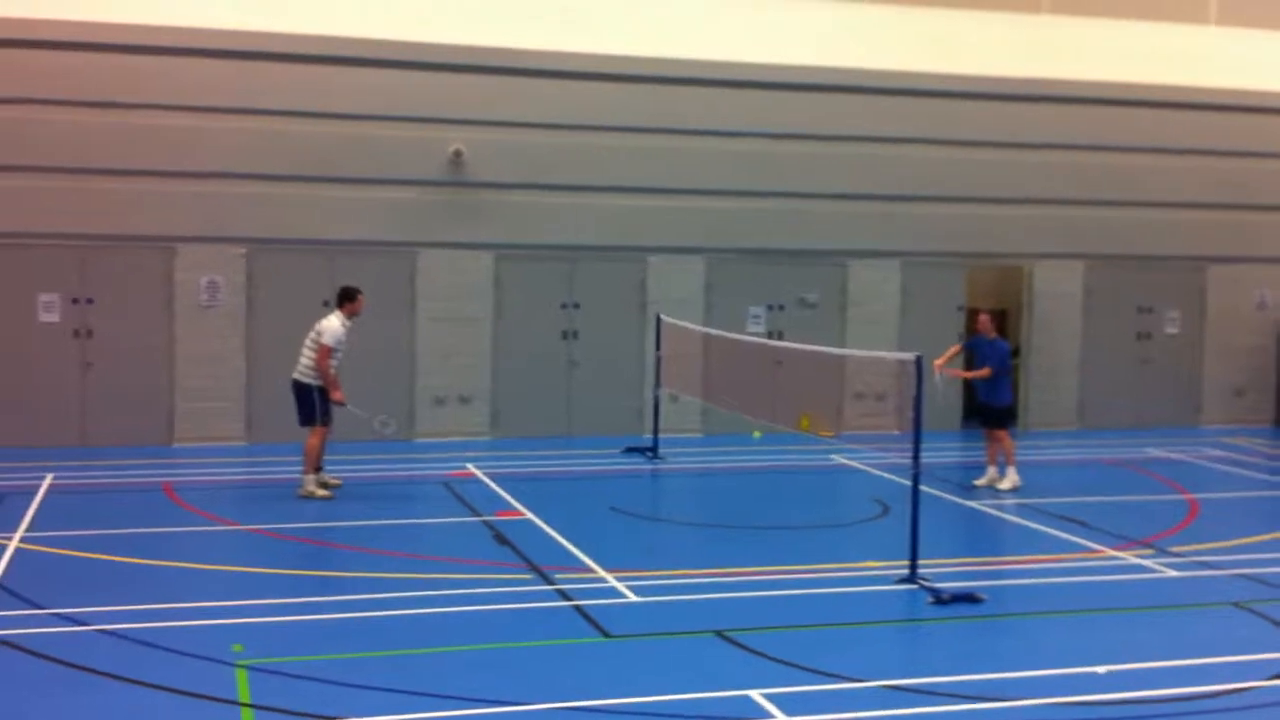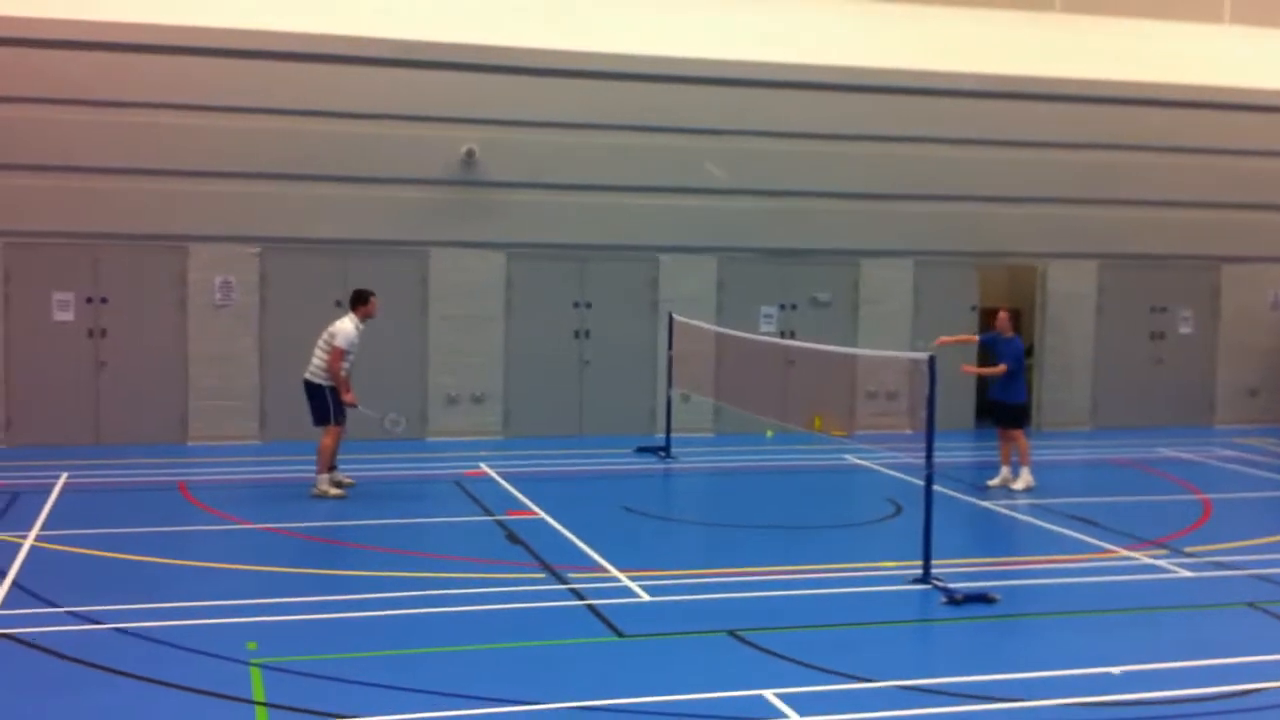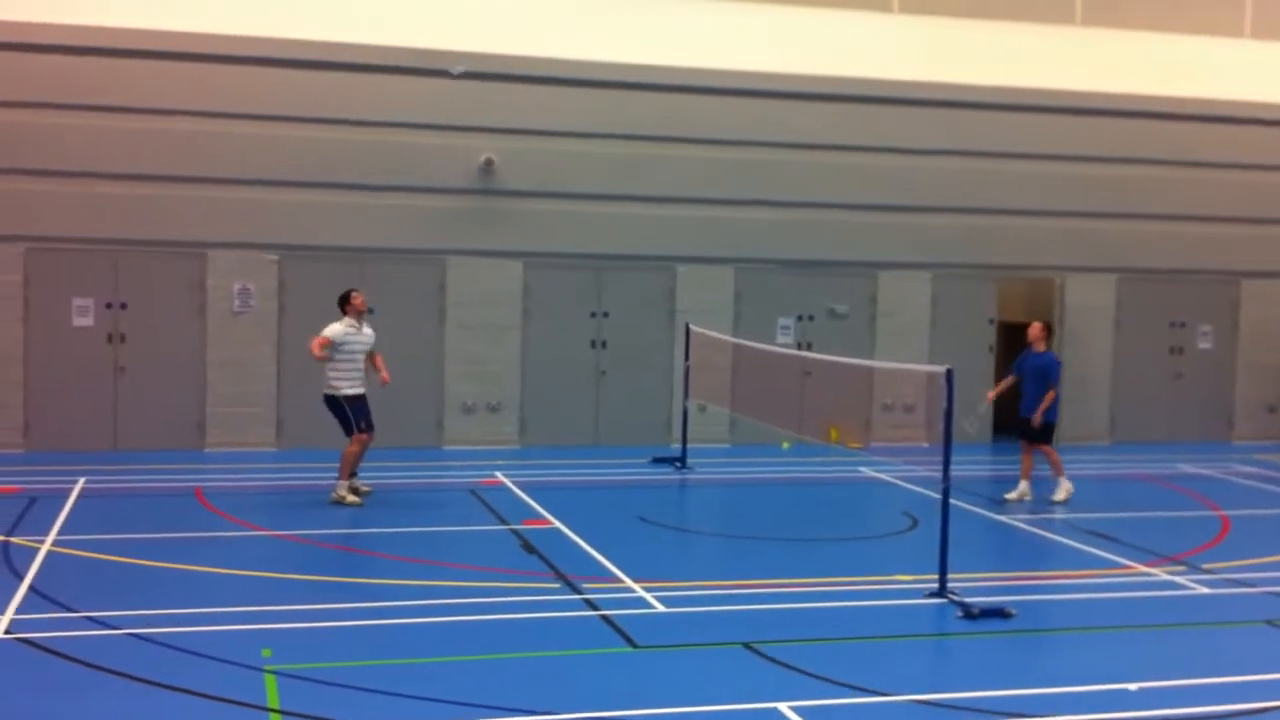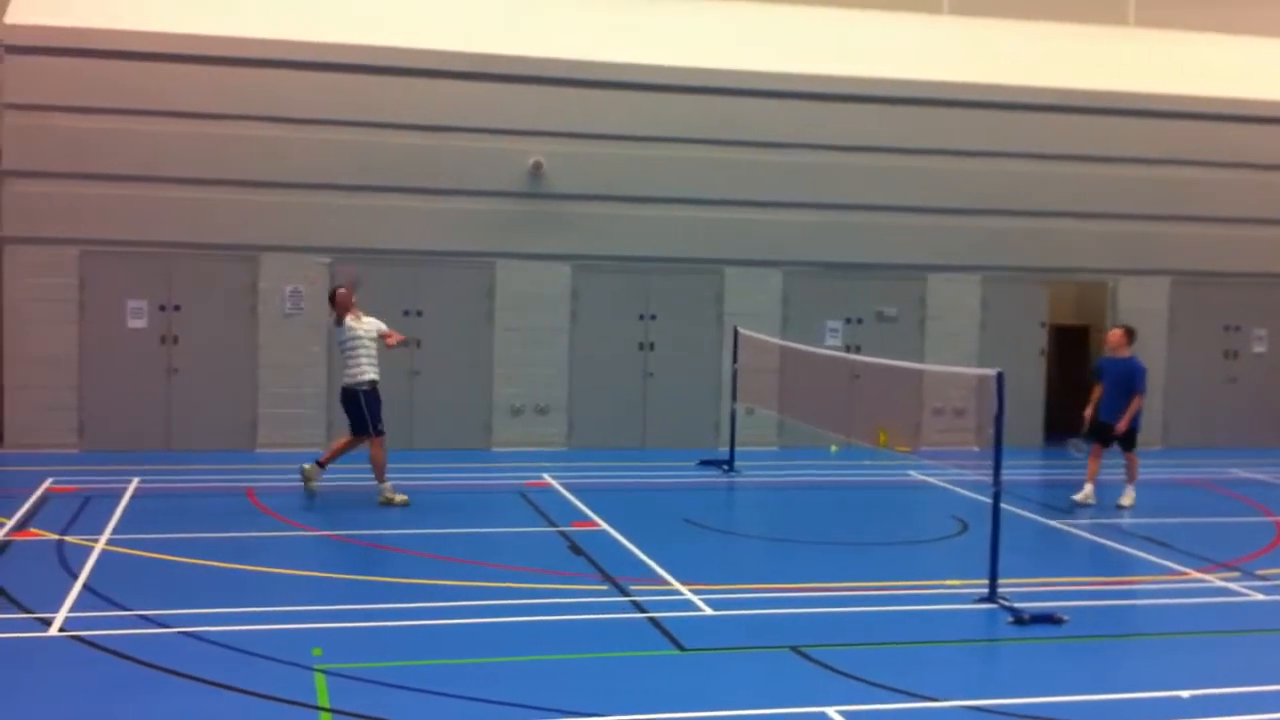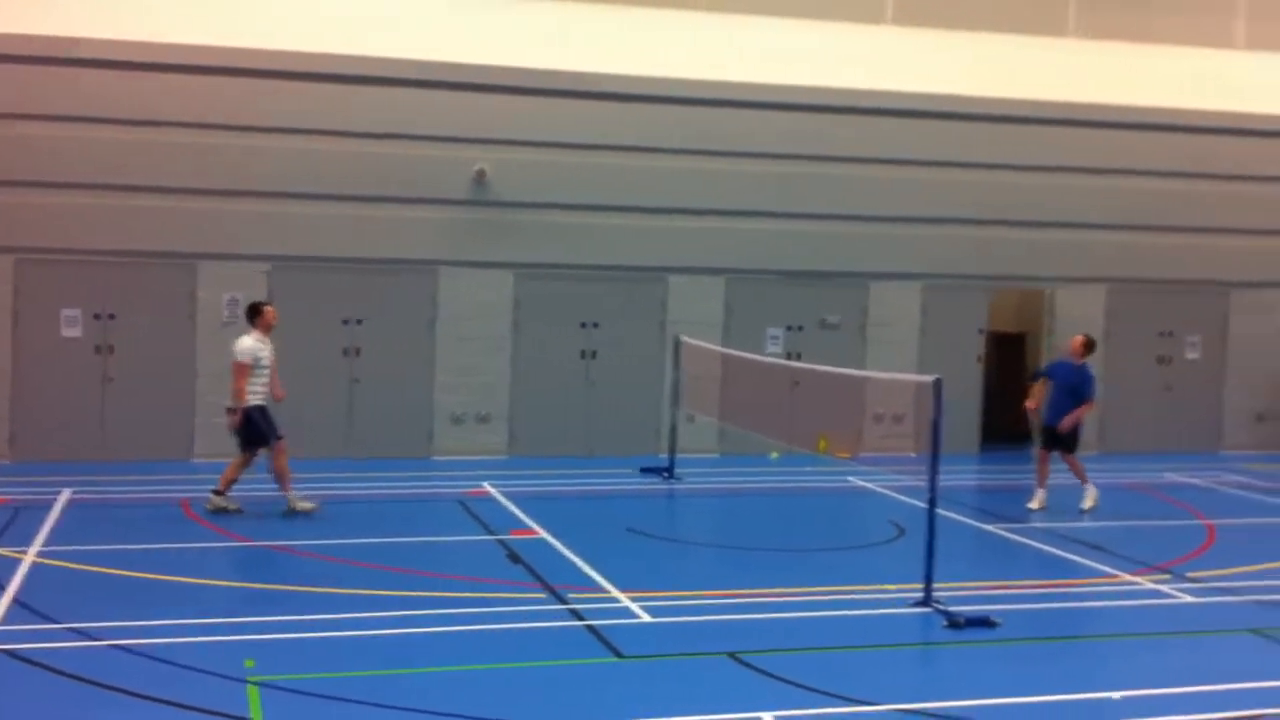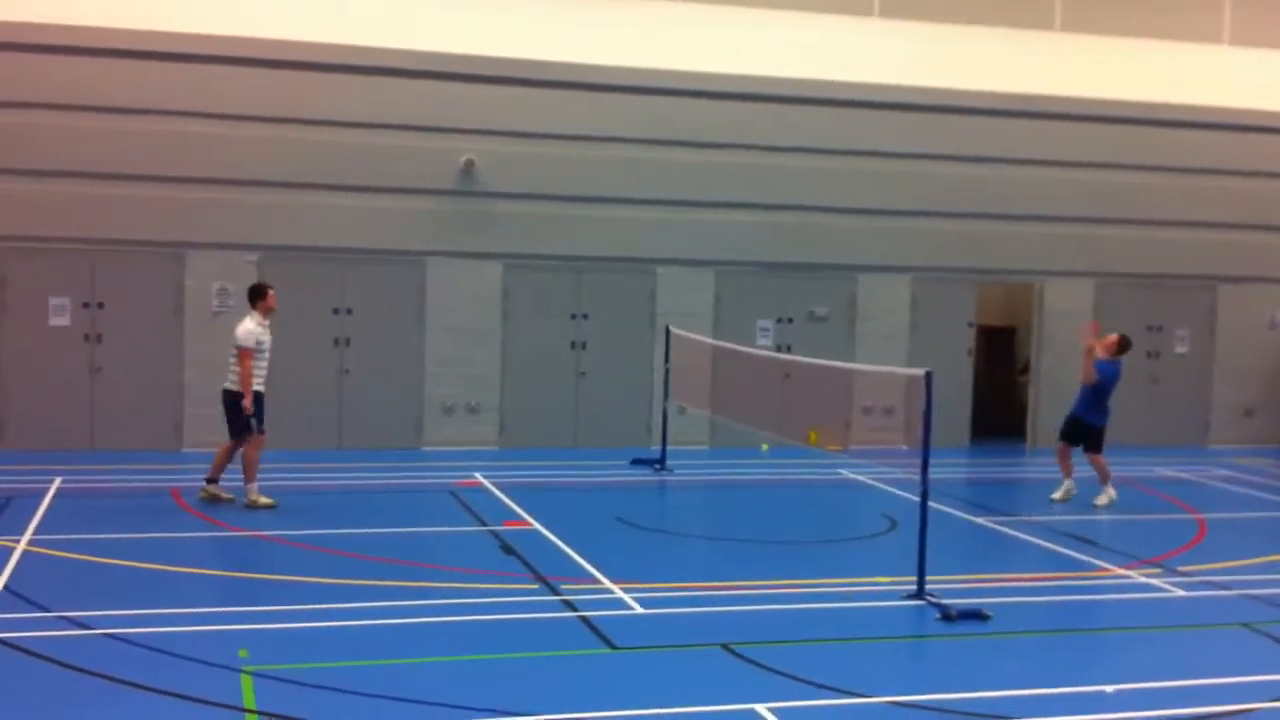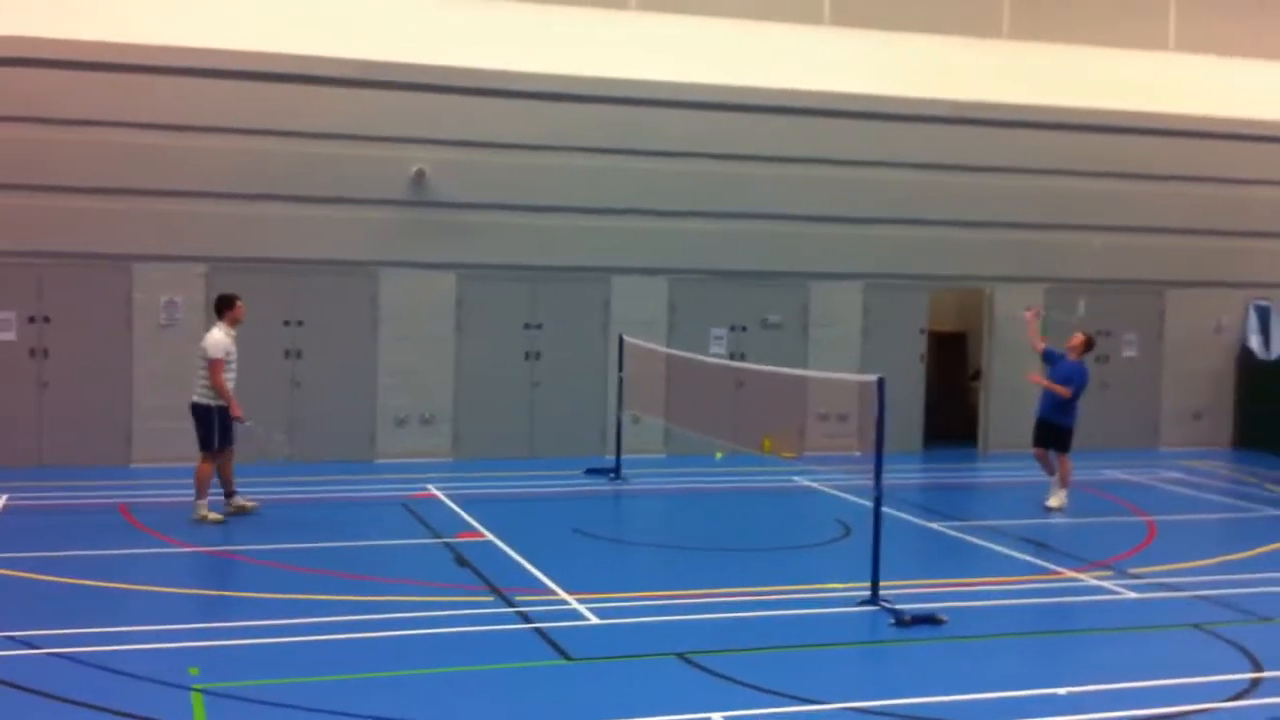
dt=0.5s
person 1, frame 1
left shoulder: (338, 325)
right shoulder: (334, 327)
right elbow: (321, 362)
left wrist: (337, 388)
right wrist: (332, 391)
left hip: (314, 383)
right hip: (310, 384)
left knee: (323, 429)
right knee: (318, 430)
left ankle: (319, 475)
right ankle: (308, 484)
person 1, frame 2
left shoulder: (352, 327)
right shoulder: (348, 330)
right elbow: (333, 364)
left wrist: (349, 391)
right wrist: (343, 393)
left hip: (325, 383)
right hip: (320, 383)
left knee: (338, 428)
right knee: (333, 429)
left ankle: (333, 474)
right ankle: (321, 484)
person 1, frame 3
left shoulder: (368, 332)
right shoulder: (338, 329)
left elbow: (373, 355)
right elbow: (316, 344)
left wrist: (382, 371)
right wrist: (317, 353)
left hip: (357, 393)
right hip: (339, 394)
left knee: (367, 436)
right knee: (359, 438)
left ankle: (351, 480)
right ankle: (340, 490)
person 1, frame 4
left shoulder: (371, 322)
right shoulder: (344, 320)
left elbow: (395, 337)
right elbow: (342, 309)
left wrist: (397, 340)
right wrist: (342, 295)
left hip: (367, 387)
right hip: (357, 389)
left knee: (357, 437)
right knee: (377, 440)
left ankle: (315, 468)
right ankle: (386, 492)
person 1, frame 5
left shoulder: (267, 345)
right shoulder: (247, 344)
left elbow: (270, 376)
right elbow: (239, 380)
left wrist: (276, 390)
right wrist: (237, 411)
left hip: (256, 406)
right hip: (248, 408)
left knee: (247, 455)
right knee: (278, 447)
left ankle: (218, 496)
right ankle: (292, 499)
person 1, frame 6
left shoulder: (262, 327)
right shoulder: (249, 328)
right elbow: (245, 365)
right wrist: (247, 397)
left hip: (248, 392)
right hip: (242, 393)
left knee: (236, 441)
right knee: (255, 439)
left ankle: (210, 486)
right ankle: (252, 494)
person 1, frame 7
left shoulder: (225, 337)
right shoulder: (217, 339)
right elbow: (216, 378)
left wrist: (230, 404)
right wrist: (233, 405)
left hip: (219, 405)
right hip: (210, 406)
left knee: (226, 453)
right knee: (210, 456)
left ankle: (232, 500)
right ankle: (201, 508)
person 2, frame 1
left shoulder: (1001, 347)
right shoulder: (978, 340)
left elbow: (987, 372)
right elbow: (958, 348)
left wrist: (962, 374)
right wrist: (943, 360)
left hip: (1000, 399)
right hip: (984, 397)
left knee: (1001, 434)
right knee: (989, 434)
left ankle: (1012, 475)
right ankle: (992, 473)
person 2, frame 2
left shoulder: (1016, 346)
right shoulder: (996, 338)
left elbow: (1002, 370)
right elbow: (973, 339)
left wrist: (975, 370)
right wrist: (950, 339)
left hip: (1015, 398)
right hip: (999, 396)
left knee: (1016, 434)
right knee: (1003, 433)
left ankle: (1025, 475)
right ankle: (1005, 473)
person 2, frame 3
left shoulder: (1050, 360)
right shoulder: (1026, 356)
left elbow: (1053, 390)
right elbow: (1012, 377)
left wrist: (1040, 412)
right wrist: (995, 392)
left hip: (1043, 414)
right hip: (1026, 412)
left knee: (1044, 448)
right knee: (1026, 447)
left ankle: (1064, 484)
right ankle: (1023, 487)
person 2, frame 4
left shoulder: (1136, 367)
right shoulder: (1106, 362)
left elbow: (1139, 397)
left wrist: (1126, 420)
right wrist: (1090, 407)
left hip: (1126, 420)
right hip: (1104, 417)
left knee: (1128, 455)
right knee: (1095, 450)
left ankle: (1129, 491)
right ankle: (1088, 490)
person 2, frame 5
left shoulder: (1085, 375)
right shoulder: (1059, 365)
left elbow: (1088, 404)
right elbow: (1043, 380)
left wrist: (1072, 418)
right wrist: (1033, 399)
left hip: (1068, 424)
right hip: (1050, 420)
left knee: (1069, 458)
right knee: (1042, 455)
left ankle: (1089, 490)
right ankle: (1040, 495)
person 2, frame 6
left shoulder: (1112, 369)
right shoulder: (1104, 361)
left elbow: (1089, 379)
left wrist: (1089, 353)
right wrist: (1093, 336)
left hip: (1094, 419)
right hip: (1078, 414)
left knee: (1093, 456)
right knee: (1062, 448)
left ankle: (1108, 490)
right ankle: (1067, 485)
person 2, frame 7
left shoulder: (1080, 371)
right shoulder: (1057, 358)
left elbow: (1067, 393)
right elbow: (1036, 343)
left wrist: (1044, 383)
right wrist: (1031, 321)
left hip: (1063, 421)
right hip: (1045, 417)
left knee: (1061, 456)
right knee: (1039, 453)
left ankle: (1061, 494)
right ankle: (1054, 479)
